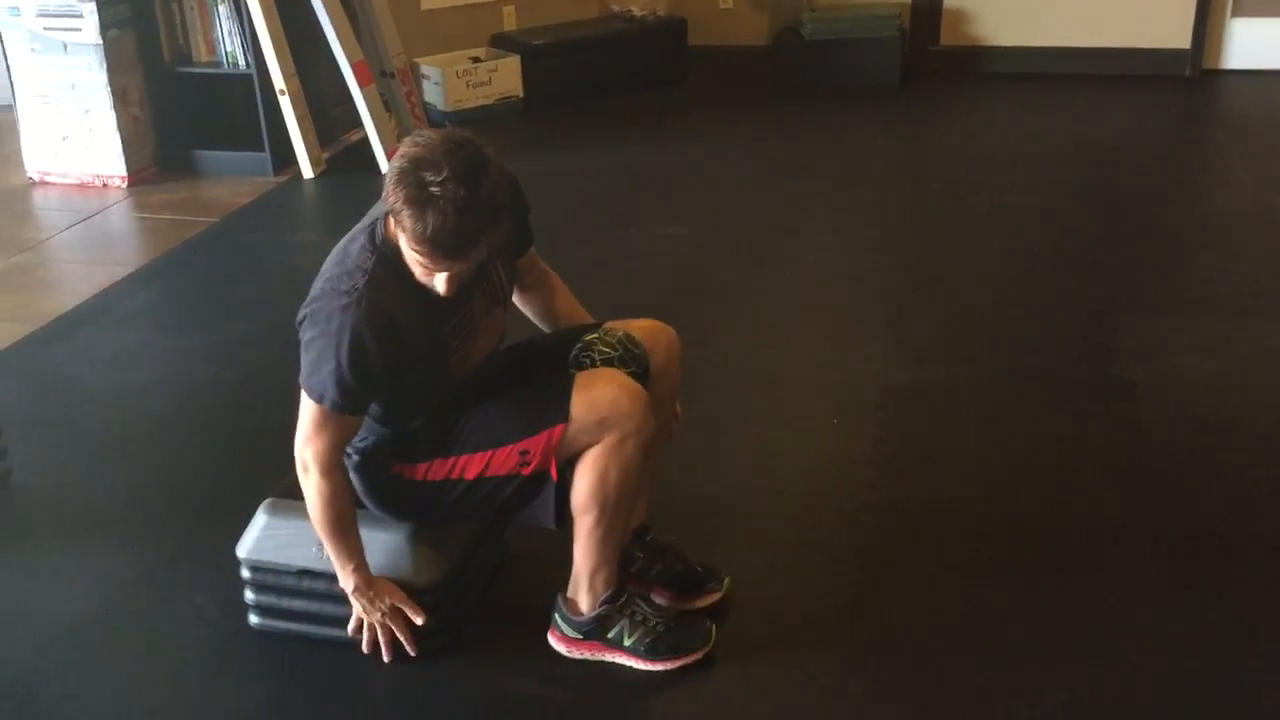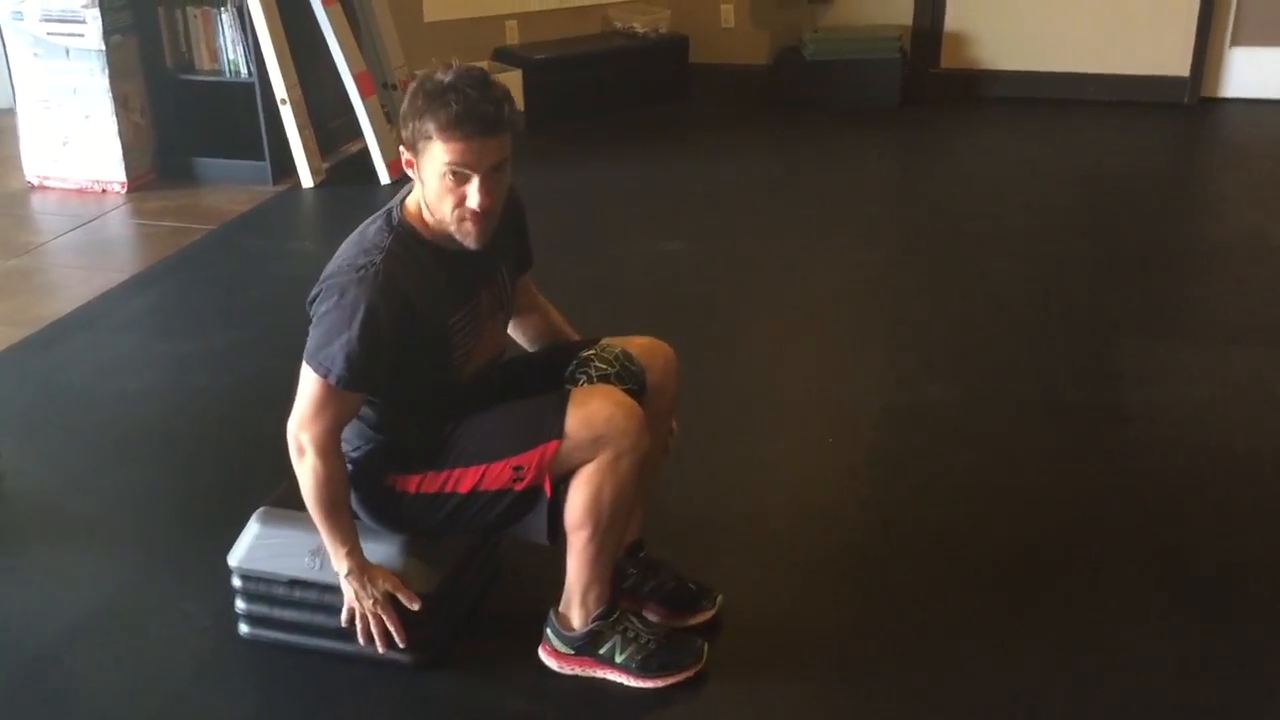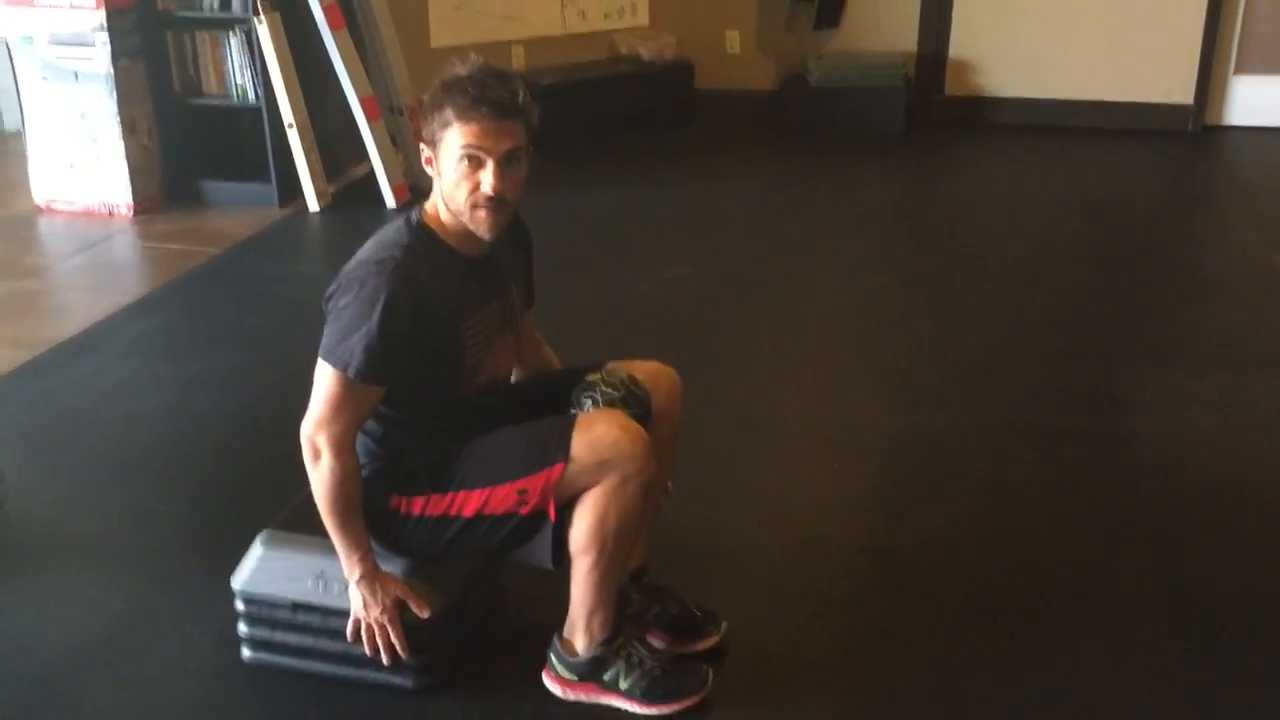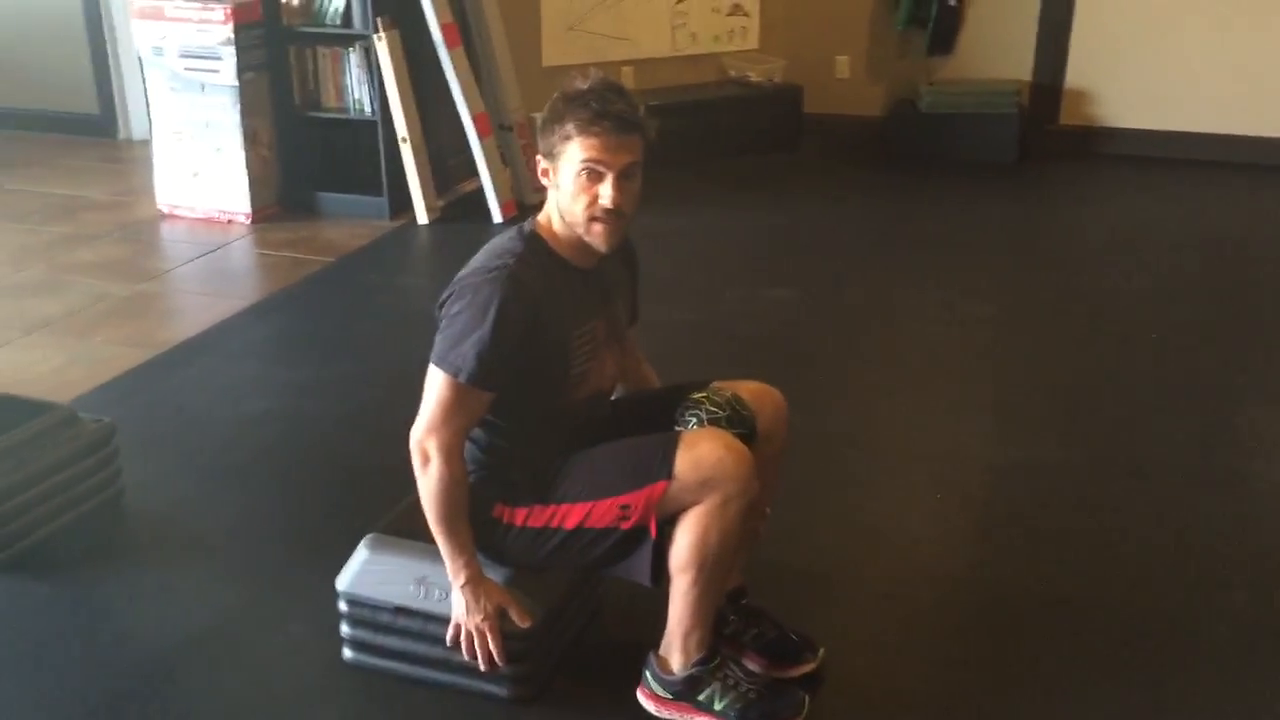
dt=0.5s
person 1, frame 1
left shoulder: (494, 195)
right shoulder: (354, 309)
left elbow: (531, 279)
right elbow: (317, 455)
left wrist: (610, 353)
right wrist: (358, 583)
left hip: (476, 382)
right hip: (408, 453)
left knee: (655, 347)
right knee: (621, 409)
left ankle: (627, 547)
right ankle: (589, 613)
person 1, frame 2
left shoulder: (497, 212)
right shoulder: (371, 285)
left elbow: (522, 306)
right elbow: (310, 437)
left wrist: (595, 373)
right wrist: (352, 568)
left hip: (473, 395)
right hip: (404, 463)
left knee: (650, 363)
right knee: (614, 425)
left ankle: (620, 560)
right ankle: (582, 629)
person 1, frame 3
left shoulder: (504, 232)
right shoulder: (389, 281)
right elbow: (323, 438)
left wrist: (592, 408)
right wrist: (364, 576)
left hip: (476, 419)
right hip: (410, 483)
left knee: (655, 387)
right knee: (620, 448)
left ankle: (624, 586)
right ankle: (585, 655)
person 1, frame 4
left shoulder: (610, 249)
right shoulder: (502, 290)
right elbow: (432, 443)
left wrist: (679, 433)
right wrist: (467, 582)
left hip: (579, 434)
right hip: (513, 493)
left knee: (760, 410)
right knee: (723, 468)
left ankle: (722, 608)
